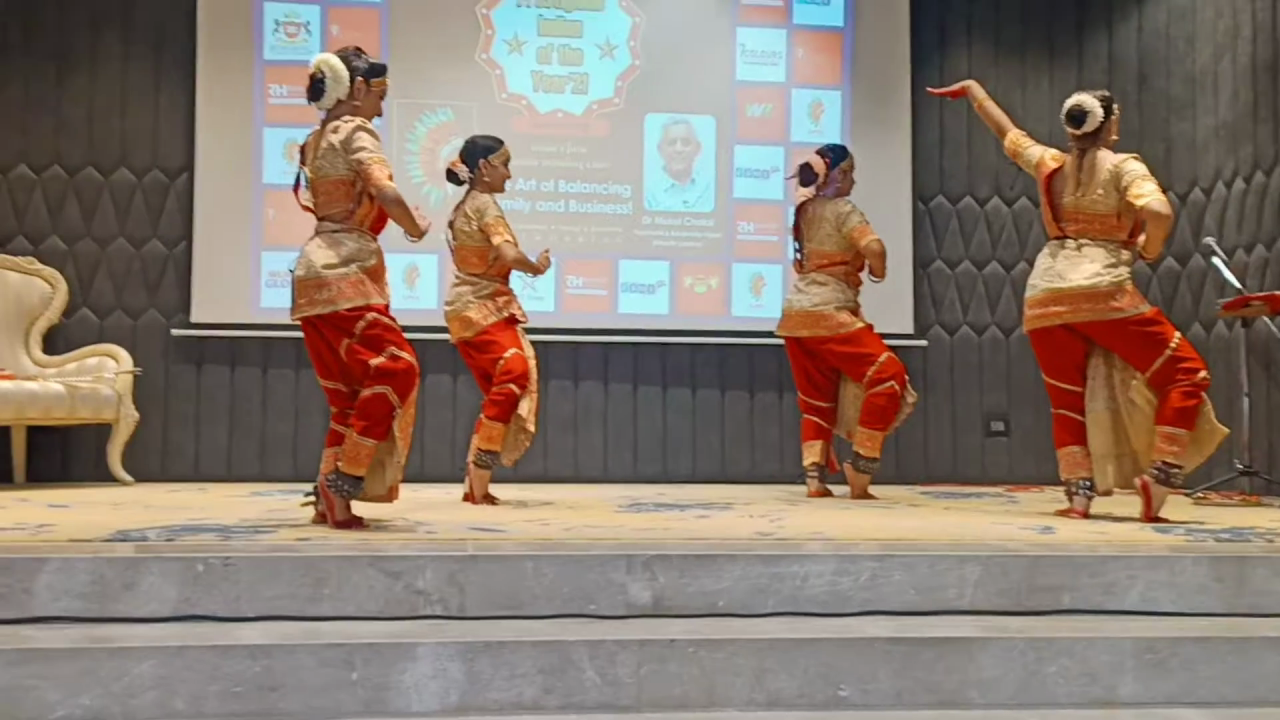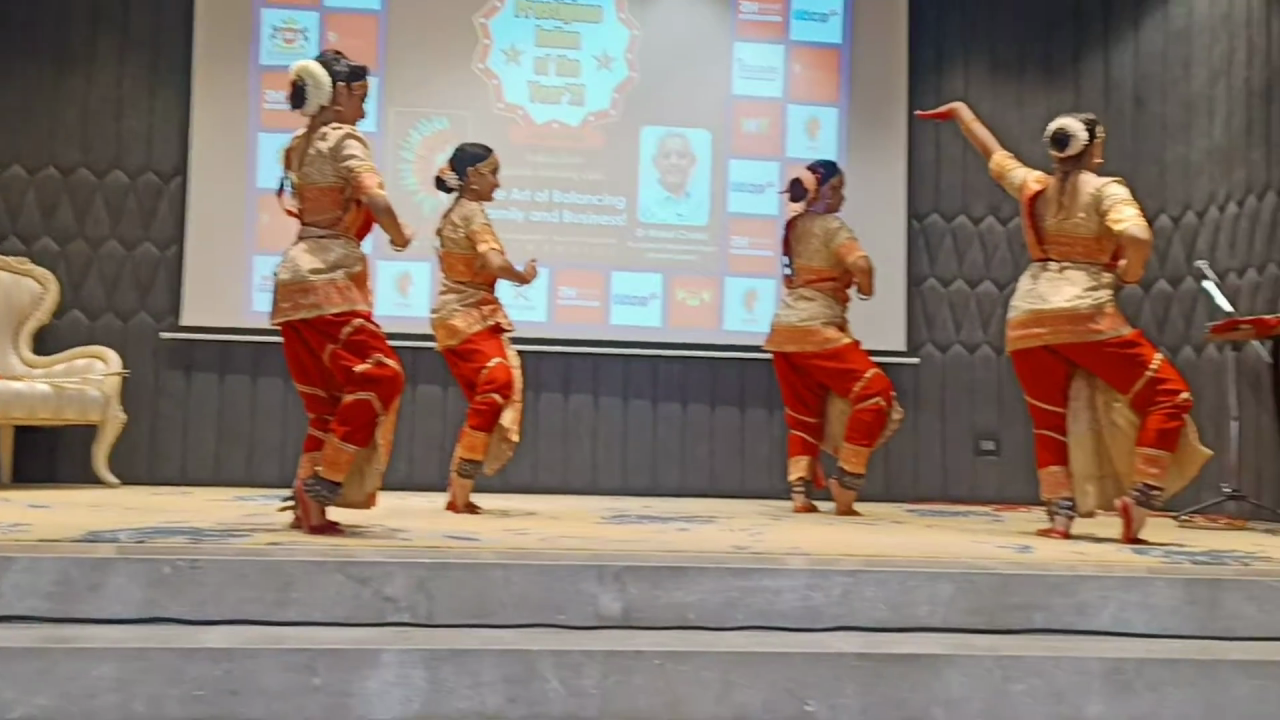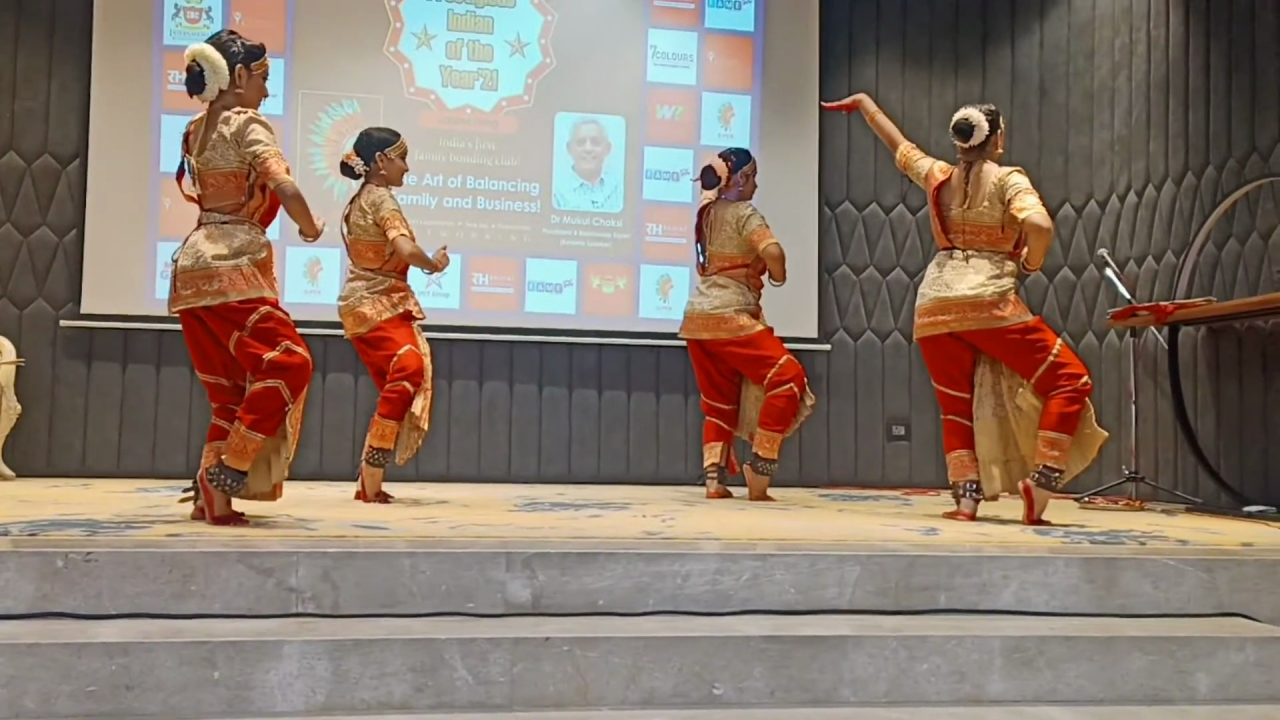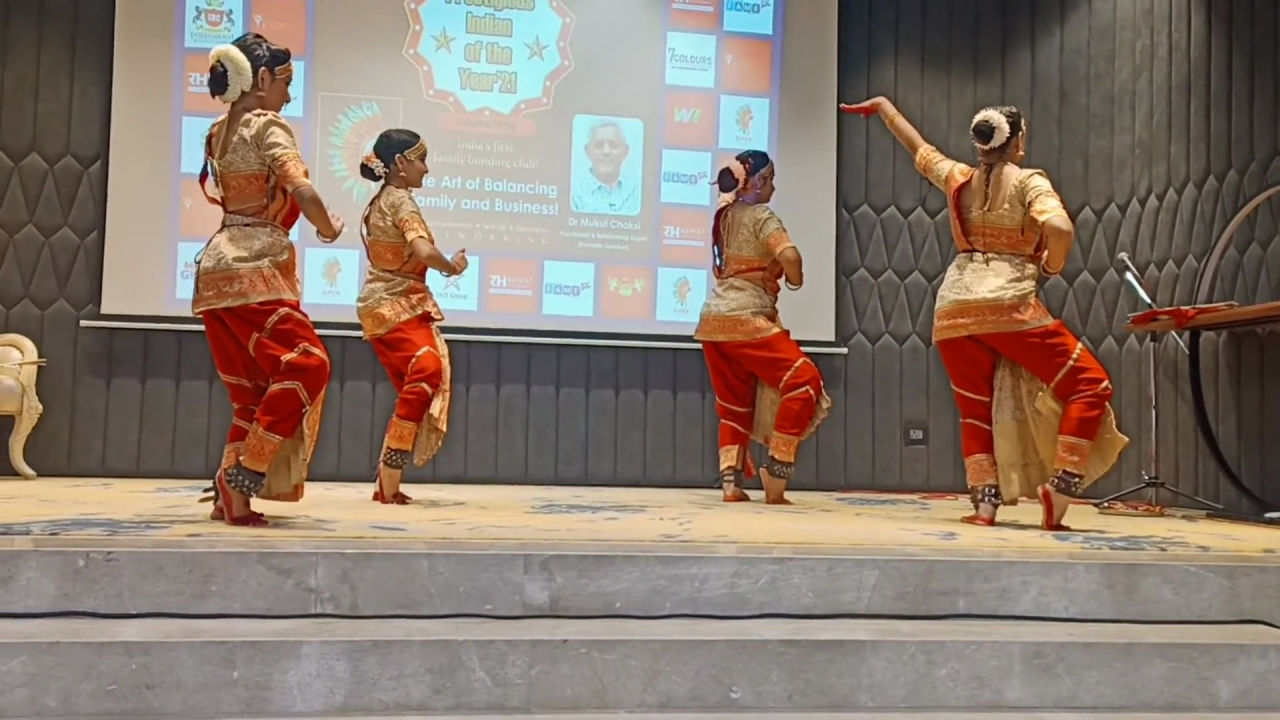
dt=1s
person 1, frame 1
left shoulder: (318, 138)
right shoulder: (356, 131)
right elbow: (384, 191)
right wrist: (417, 227)
left hip: (316, 272)
right hip: (344, 274)
left knee: (350, 391)
right knee: (395, 370)
left ankle: (329, 495)
right ankle: (341, 483)
person 1, frame 2
left shoulder: (300, 145)
right shoulder: (345, 139)
right elbow: (376, 201)
right wrist: (400, 236)
left hip: (296, 278)
right hip: (328, 279)
left knee: (328, 398)
right knee: (379, 377)
left ankle: (308, 500)
right ankle: (319, 488)
person 1, frame 3
left shoulder: (196, 129)
right shoulder: (247, 124)
right elbow: (285, 188)
right wrist: (310, 227)
left hip: (194, 266)
right hip: (232, 266)
left knee: (232, 388)
right knee: (288, 364)
left ankle: (213, 494)
right ankle: (223, 476)
person 1, frame 4
left shoulder: (220, 131)
right shoulder: (268, 126)
right elbow: (302, 191)
right wrist: (329, 229)
left hip: (218, 267)
right hip: (254, 269)
left knee: (254, 389)
right knee: (306, 366)
left ankle: (231, 493)
right ankle: (241, 479)
person 2, frame 1
left shoulder: (1048, 164)
right shoulder: (1123, 166)
left elbow: (1006, 130)
right elbow: (1159, 212)
left wrist: (972, 88)
right wrist: (1149, 250)
left hip: (1044, 296)
right hip: (1103, 293)
left knee: (1068, 401)
right knee: (1186, 375)
left ankle: (1079, 494)
right ankle: (1159, 475)
person 2, frame 2
left shoulder: (1032, 186)
right shoulder: (1106, 190)
left elbow: (991, 151)
right elbow: (1138, 237)
left wrist: (958, 110)
right wrist: (1129, 274)
left hip: (1027, 318)
right hip: (1085, 315)
left knee: (1049, 422)
right knee: (1169, 397)
left ankle: (1060, 516)
right ankle: (1139, 497)
person 2, frame 3
left shoulder: (936, 175)
right shoulder: (1007, 179)
left elbow: (897, 142)
right elbow: (1040, 225)
left wrist: (864, 102)
right wrist: (1031, 262)
left hip: (934, 305)
right hip: (988, 302)
left knee: (956, 406)
right knee: (1070, 381)
left ankle: (966, 499)
right ankle: (1041, 480)
person 2, frame 4
left shoulder: (956, 178)
right shoulder: (1028, 182)
left elbow: (916, 145)
right elbow: (1060, 228)
left wrist: (882, 105)
right wrist: (1052, 266)
left hip: (953, 309)
right hip: (1009, 305)
left knee: (975, 410)
right knee: (1090, 386)
left ankle: (984, 504)
right ankle: (1060, 486)
person 3, frame 1
left shoulder: (463, 206)
right shoulder: (484, 204)
right elbow: (510, 255)
right wrist: (538, 267)
left hip: (469, 308)
right hip: (483, 309)
left knee: (500, 389)
right knee: (513, 376)
left ankle: (476, 482)
right ankle: (479, 481)
person 3, frame 2
left shoulder: (452, 214)
right shoulder: (473, 212)
right elbow: (496, 263)
right wrist: (523, 277)
left hip: (457, 317)
right hip: (469, 318)
left knee: (487, 395)
right knee: (498, 383)
left ankle: (459, 490)
right ankle: (460, 490)
person 3, frame 3
left shoulder: (358, 200)
right shoulder: (381, 198)
right elbow: (407, 250)
right wrist: (433, 265)
left hip: (364, 304)
right hip: (378, 305)
left knee: (397, 383)
right knee: (408, 371)
left ankle: (370, 479)
right ankle: (371, 476)
person 3, frame 4
left shoulder: (378, 202)
right shoulder: (401, 201)
right elbow: (424, 251)
right wrist: (451, 267)
left hip: (382, 305)
right hip: (397, 306)
left knee: (416, 382)
right knee: (426, 371)
left ankle: (388, 479)
right ankle: (389, 478)
person 4, frame 1
left shoulder: (806, 210)
right shoulder: (843, 210)
right elbow: (875, 248)
right wrist: (878, 272)
left hip: (796, 312)
right hip: (829, 313)
left knee: (816, 398)
right knee: (889, 376)
left ankle: (815, 478)
right ankle: (860, 470)
person 4, frame 2
left shoulder: (796, 226)
right shoulder: (832, 226)
right elbow: (862, 264)
right wrist: (866, 288)
left hip: (784, 329)
right hip: (817, 329)
left knee: (804, 414)
right knee: (876, 392)
left ankle: (800, 493)
right ankle: (846, 487)
person 4, frame 3
left shoulder: (708, 212)
right shoulder: (744, 212)
right elbow: (773, 251)
right wrist: (778, 274)
left hip: (697, 317)
right hip: (730, 316)
left knee: (719, 400)
right knee: (788, 378)
left ankle: (714, 479)
right ankle: (758, 474)
person 4, frame 4
left shoulder: (725, 215)
right shoulder: (761, 215)
right elbow: (789, 255)
right wrist: (796, 278)
left hip: (714, 318)
right hip: (747, 318)
left knee: (734, 403)
right knee: (804, 382)
left ankle: (731, 483)
right ankle: (776, 477)
